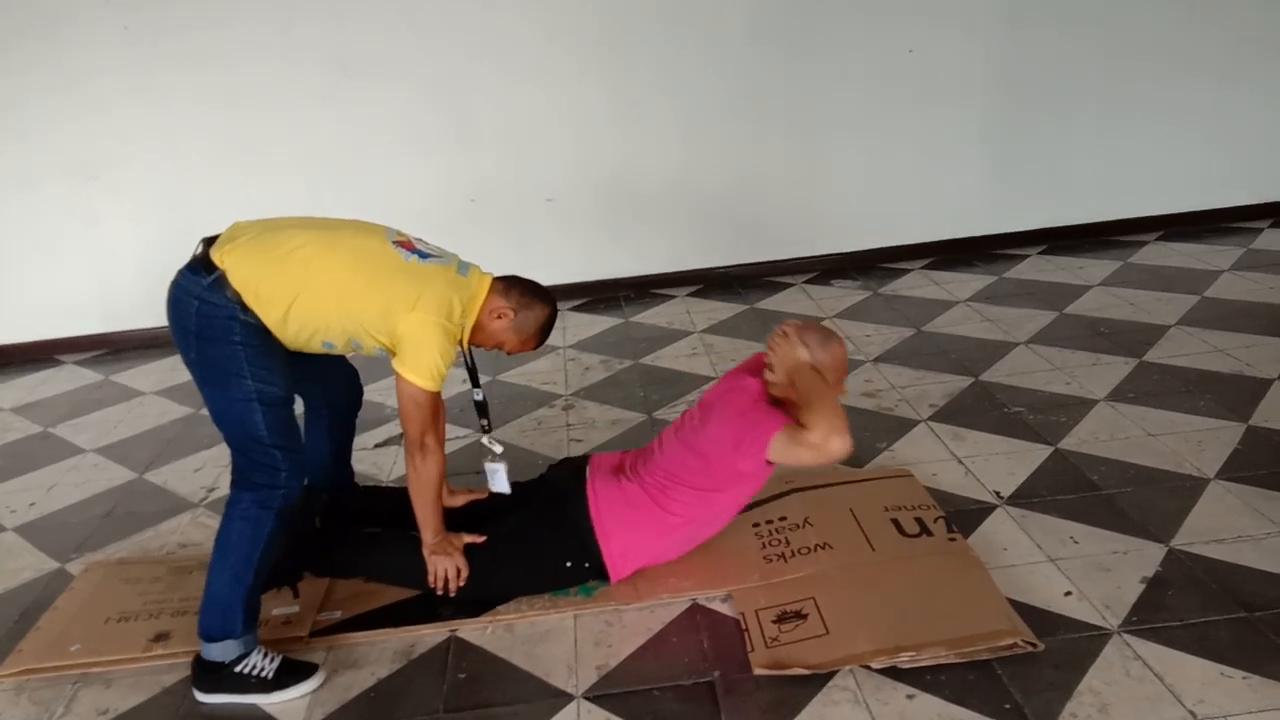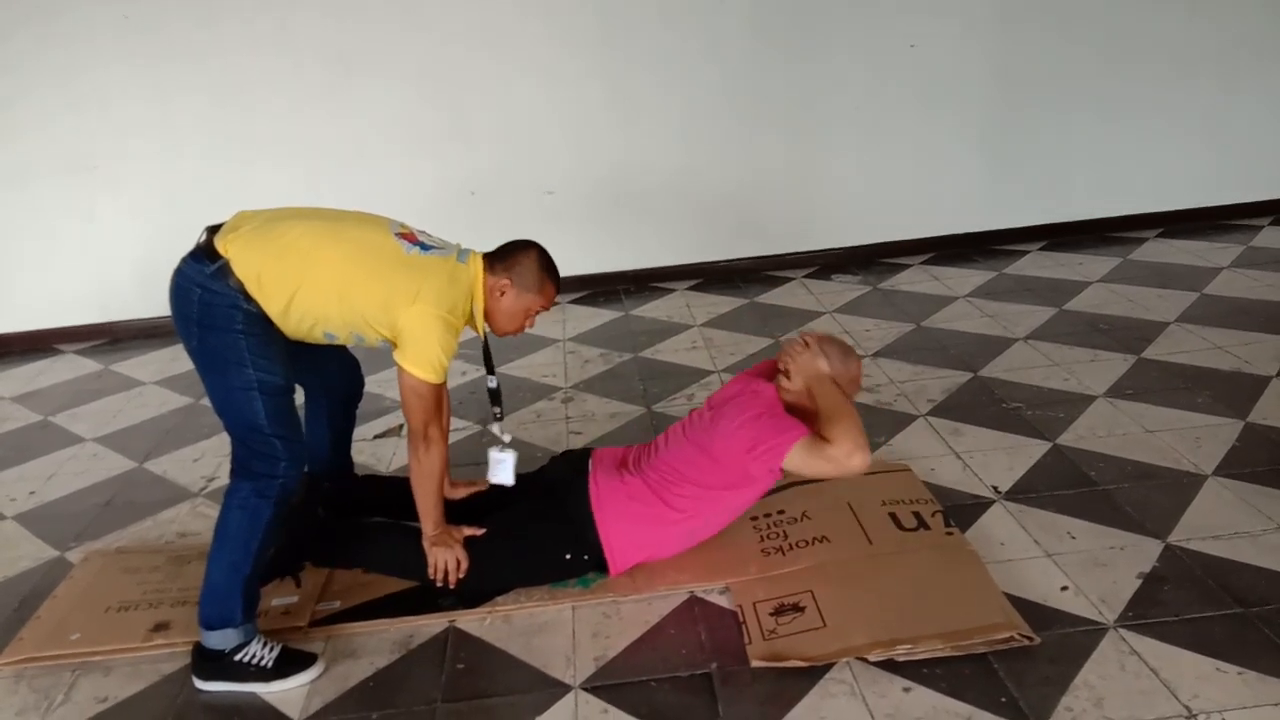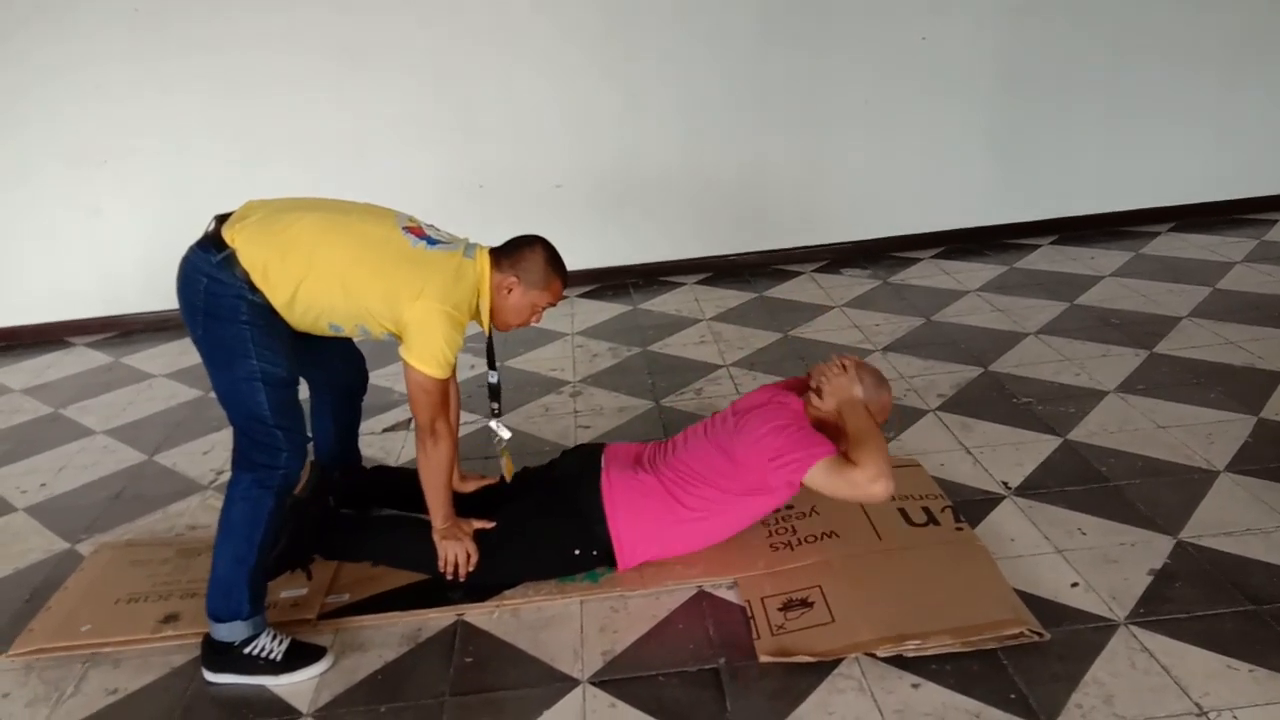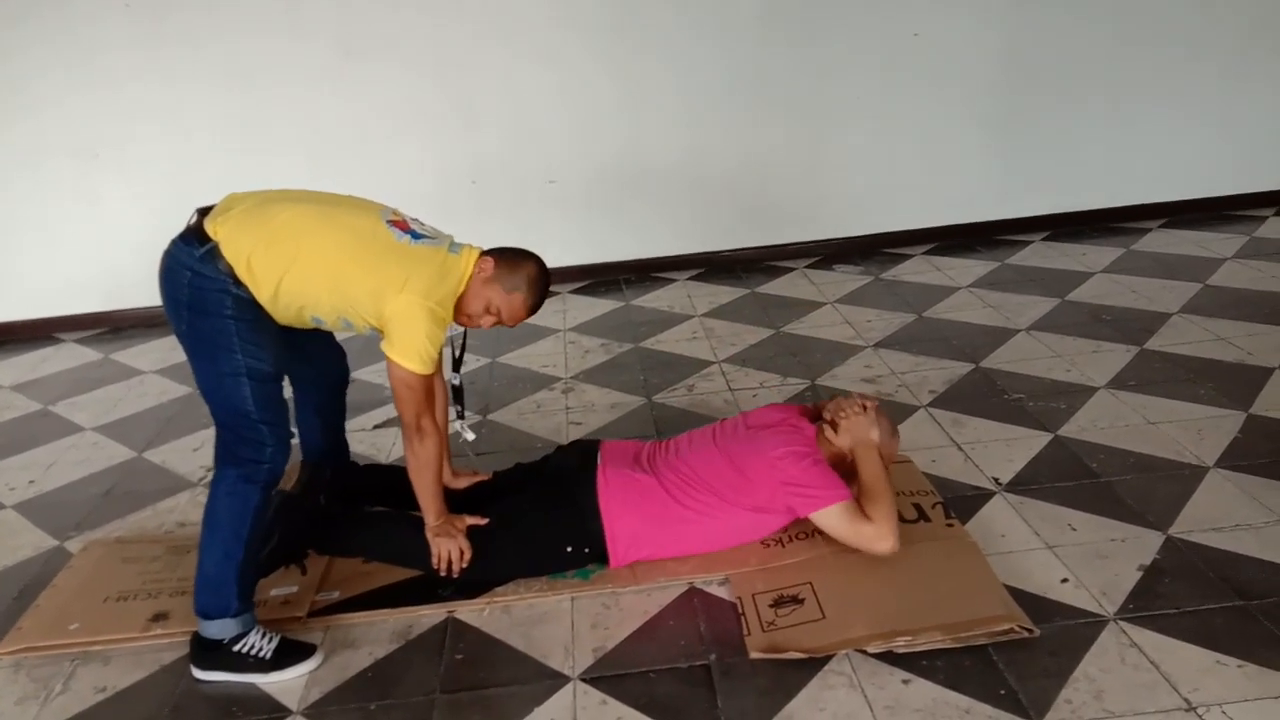
dt=1s
person 1, frame 1
left shoulder: (751, 377)
right shoulder: (753, 421)
left elbow: (780, 362)
right elbow: (832, 440)
right wrist: (804, 366)
left hip: (582, 485)
right hip: (583, 540)
left knee: (455, 522)
right knee: (452, 573)
left ankle: (323, 508)
right ankle: (300, 548)
person 1, frame 2
left shoulder: (759, 383)
right shoulder: (765, 425)
left elbow: (789, 364)
right elbow: (852, 455)
right wrist: (822, 381)
left hip: (586, 477)
right hip: (585, 531)
left knee: (456, 513)
left ankle: (326, 499)
right ankle: (307, 537)
person 1, frame 3
left shoulder: (784, 396)
right shoulder: (789, 436)
left elbow: (815, 384)
right elbow: (873, 482)
right wrist: (851, 406)
left hip: (596, 472)
right hip: (594, 528)
left knee: (468, 506)
left ankle: (337, 493)
right ankle: (317, 531)
person 1, frame 4
left shoulder: (792, 419)
right shoulder: (800, 465)
right elbow: (881, 538)
left wrist: (842, 415)
right wrist: (867, 449)
left hip: (592, 469)
right hip: (590, 524)
left knee: (463, 501)
left ankle: (334, 487)
right ankle: (308, 526)
person 2, frame 1
left shoulder: (454, 283)
right shoulder: (433, 319)
left elbow: (428, 401)
right elbow: (422, 443)
left wrist: (441, 492)
right wrist: (434, 539)
left hip: (240, 276)
right hip: (218, 308)
left knee: (337, 392)
right knee: (275, 474)
right ankle: (224, 656)
person 2, frame 2
left shoulder: (453, 272)
right shoulder: (435, 308)
left elbow: (433, 393)
right elbow: (425, 433)
left wrist: (441, 484)
right wrist: (434, 531)
left hip: (246, 266)
right hip: (220, 296)
left knee: (337, 383)
right knee: (274, 463)
right ankle: (224, 644)
person 2, frame 3
left shoulder: (461, 266)
right shoulder: (440, 304)
left elbow: (443, 387)
right elbow: (432, 427)
left wrist: (454, 478)
right wrist: (444, 525)
left hip: (255, 255)
right hip: (227, 286)
left knee: (342, 377)
right knee: (275, 455)
right ankle: (233, 636)
person 2, frame 4
left shoulder: (444, 264)
right shoulder: (421, 299)
left elbow: (430, 381)
right elbow: (419, 424)
left wrist: (445, 472)
right wrist: (436, 522)
left hip: (243, 249)
right hip: (211, 277)
left knee: (324, 374)
right knee: (258, 452)
right ankle: (222, 634)
